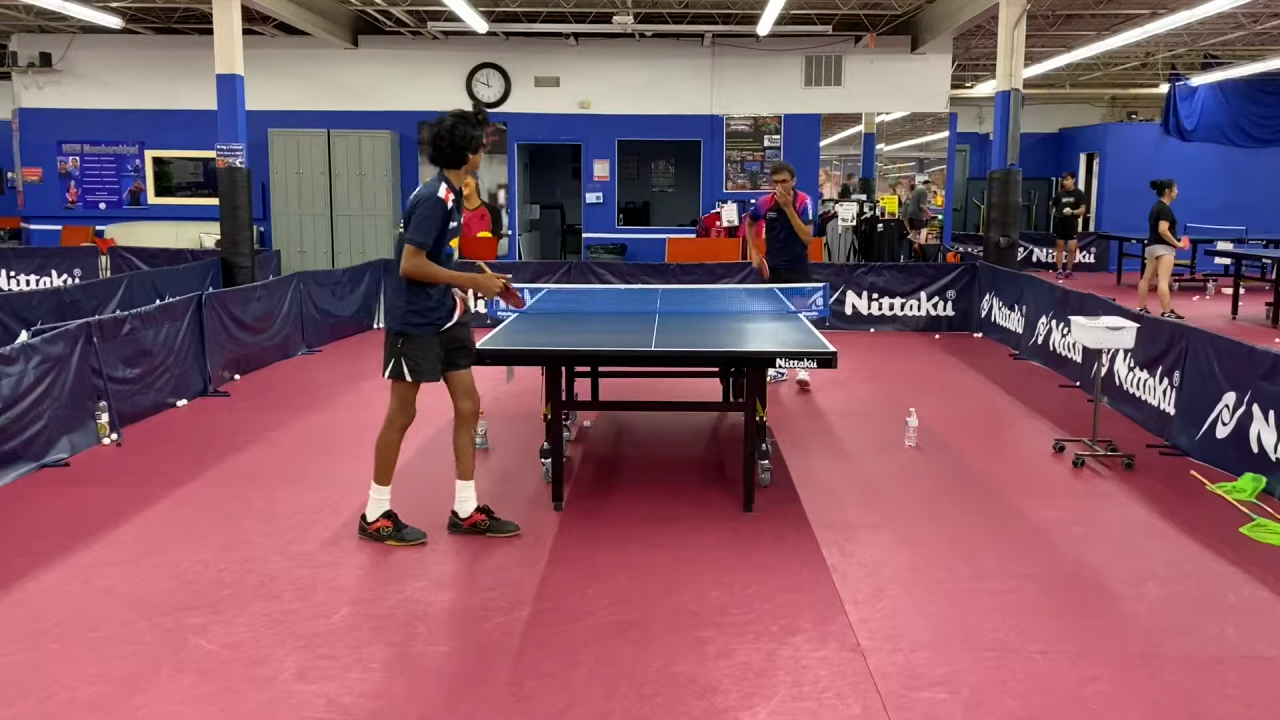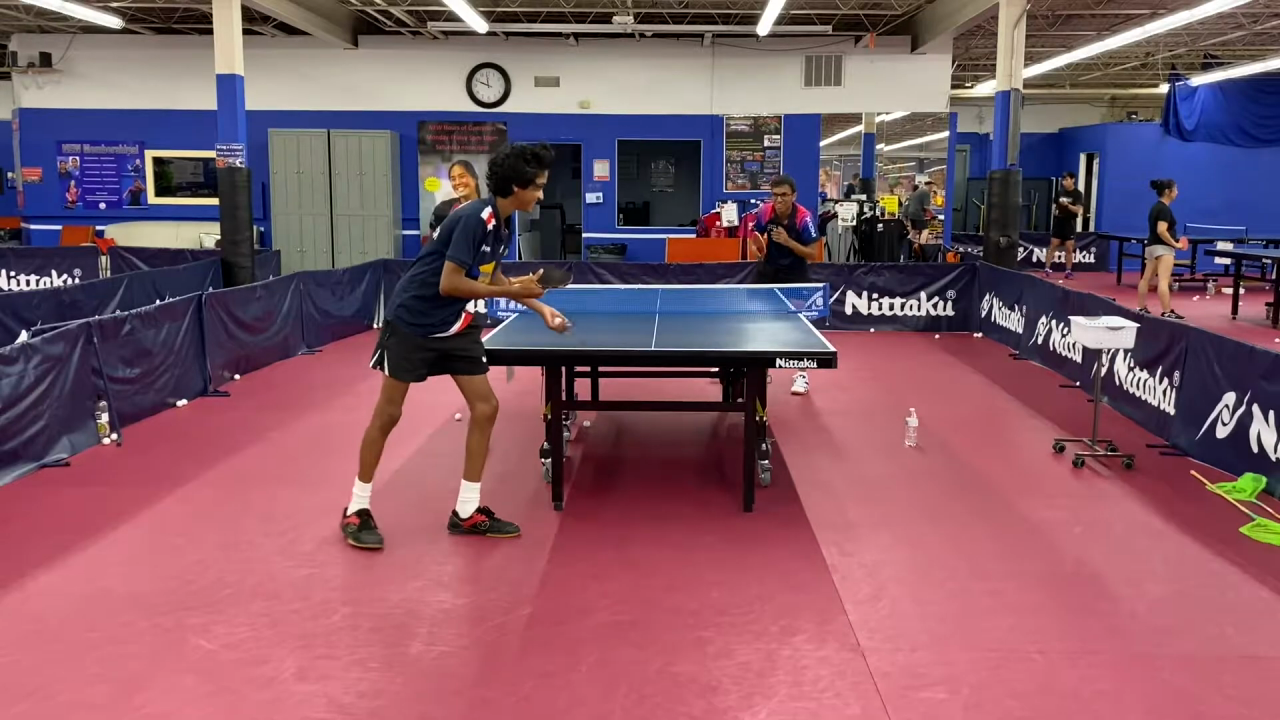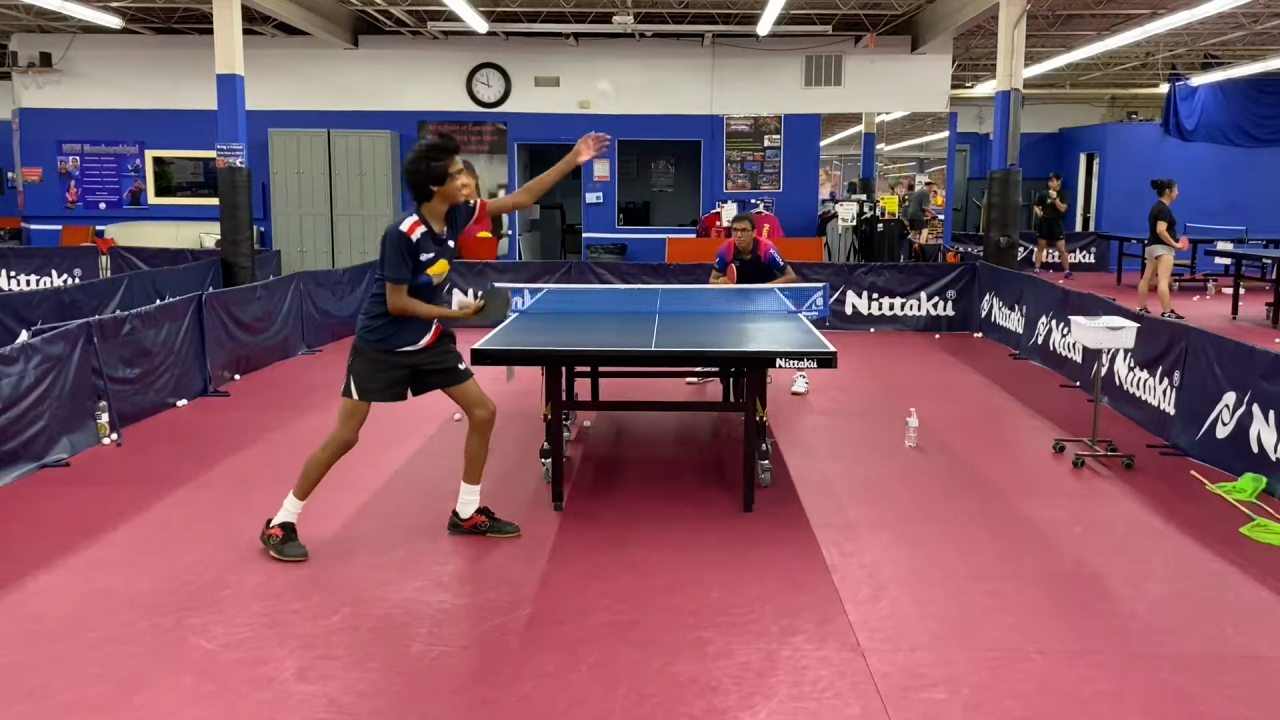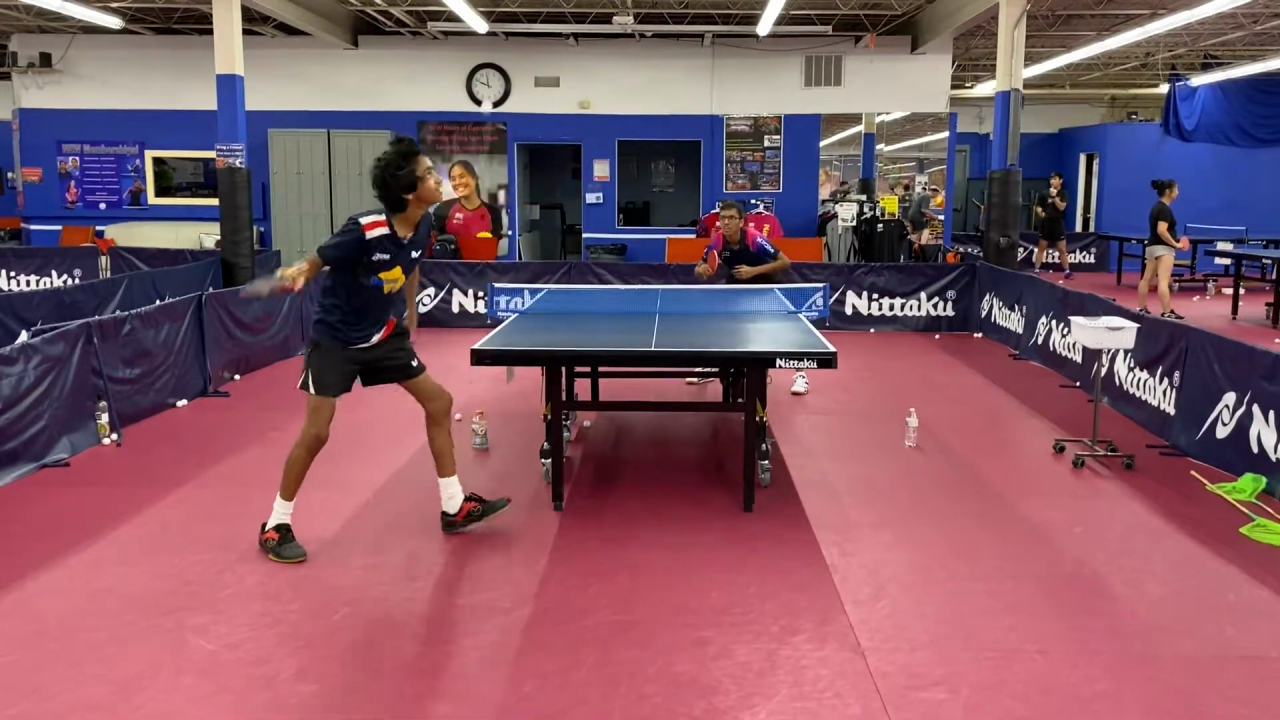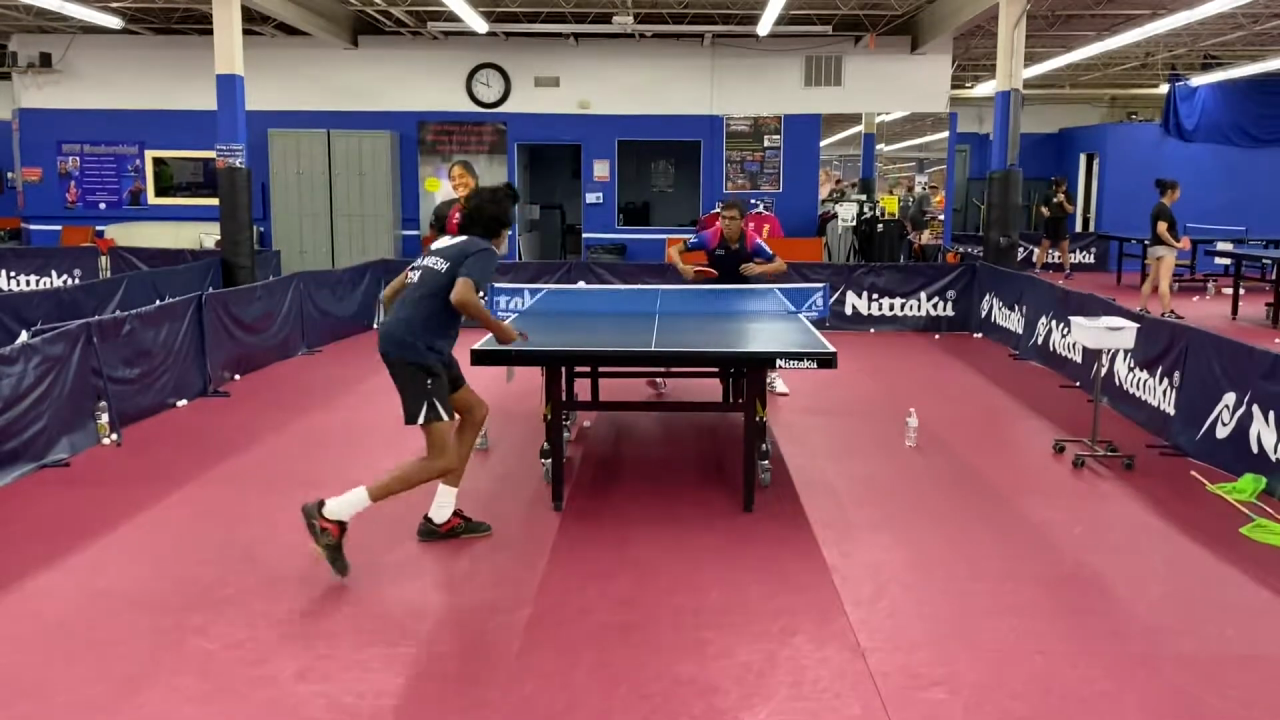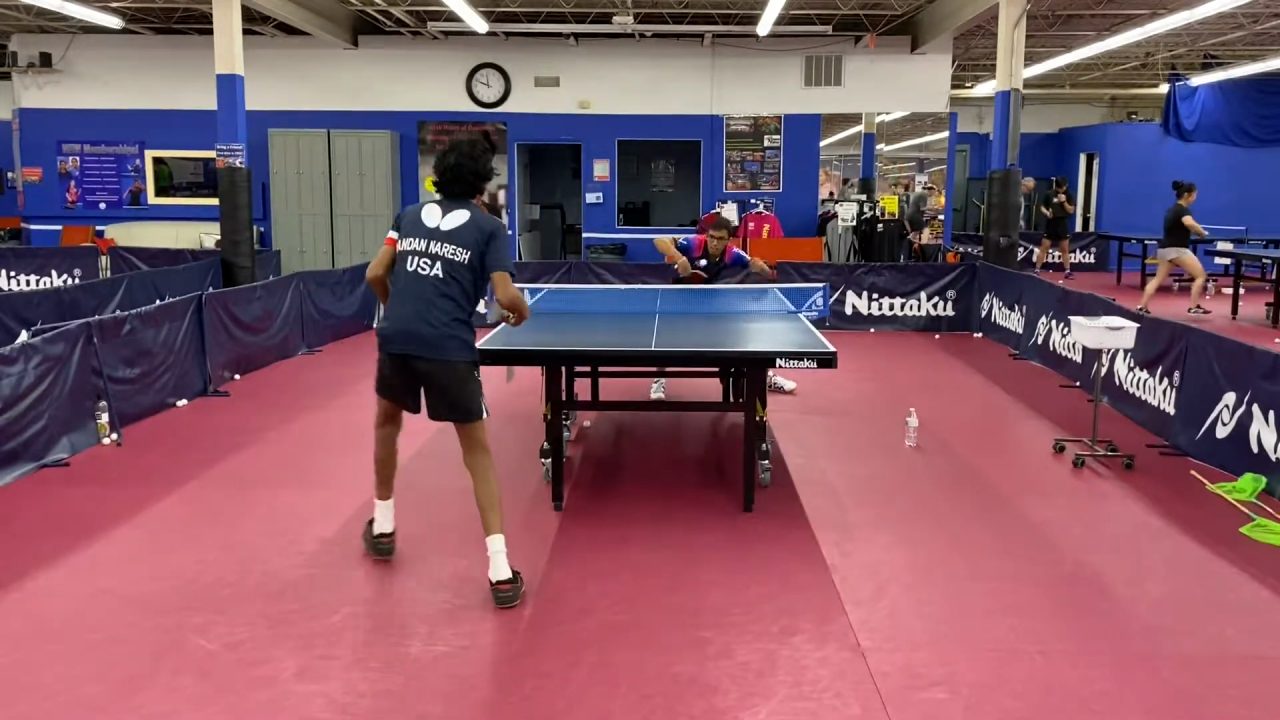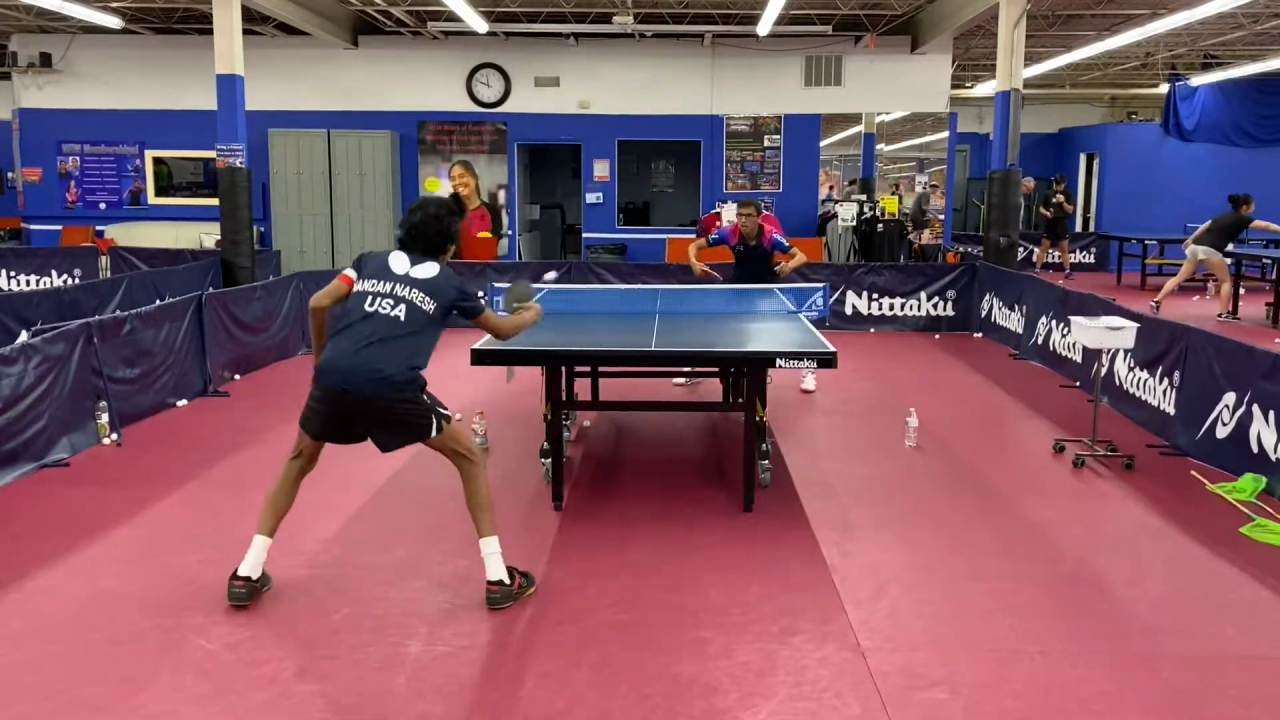
dt=0.5s
person 1, frame 1
left shoulder: (449, 194)
right shoulder: (433, 199)
right elbow: (410, 265)
left wrist: (468, 286)
right wrist: (471, 281)
left hip: (445, 319)
right hip: (415, 323)
left knee: (468, 406)
right knee: (402, 415)
left ankle: (466, 510)
right ankle: (375, 515)
person 1, frame 2
left shoulder: (502, 225)
right shoulder: (474, 220)
left elbow: (495, 278)
right elbow: (449, 285)
left wrist: (542, 309)
right wrist: (509, 291)
left hip: (455, 327)
right hip: (411, 323)
left knee: (485, 408)
right knee: (387, 415)
left ankle: (467, 511)
right ankle: (358, 509)
person 1, frame 3
left shoulder: (457, 214)
right shoulder: (402, 234)
left elbow: (518, 199)
right elbow: (395, 303)
left wrist: (571, 161)
right wrist: (452, 313)
left hip: (427, 340)
right hip: (379, 344)
left knee: (483, 413)
right knee: (345, 436)
left ankle: (467, 512)
right ankle: (281, 522)
person 1, frame 4
left shoulder: (424, 229)
right shoulder: (362, 229)
right elbow: (314, 264)
left wrist: (408, 312)
right wrist: (298, 272)
left hip: (383, 332)
right hip: (336, 335)
left knee: (439, 403)
right knee: (316, 434)
left ankle: (454, 506)
right ankle: (276, 525)
person 1, frame 5
left shoulder: (444, 245)
right shoulder: (484, 252)
left elbow: (389, 293)
right elbow: (459, 298)
right wrist: (498, 328)
left hip: (409, 343)
right hip: (415, 350)
left knee: (475, 412)
right knee: (443, 460)
left ankle: (441, 516)
right ankle: (333, 512)
person 1, frame 6
left shoulder: (410, 216)
right shoulder: (489, 228)
left elbow: (375, 275)
right elbow: (506, 297)
right wrist: (517, 314)
left hip: (396, 340)
right hip: (448, 347)
left knee: (387, 424)
right knee: (479, 455)
left ankle: (382, 528)
right ankle: (502, 573)
person 1, frame 7
left shoulder: (370, 261)
right shoulder: (449, 283)
left elbow: (317, 305)
right elbow: (503, 329)
left wrist: (321, 352)
right wrist: (531, 314)
left hip: (334, 375)
right hip: (391, 387)
left knee: (300, 459)
right knee: (469, 458)
left ankle: (248, 572)
right ankle: (498, 577)
person 2, frame 1
left shoulder: (804, 202)
right shoulder: (764, 203)
left elbow: (807, 237)
right elbow: (748, 223)
left wrist: (788, 208)
right wrist: (753, 252)
left hip: (797, 269)
right hip: (772, 268)
left ankle: (803, 367)
right ankle: (779, 366)
person 2, frame 2
left shoulder: (804, 218)
right shoulder: (763, 213)
left elbow: (814, 255)
right elbow: (754, 240)
left wrist: (789, 243)
right wrist: (757, 247)
left hip: (794, 273)
right hip: (768, 270)
left ankle: (801, 374)
person 2, frame 3
left shoulder: (767, 249)
right shoulder: (726, 250)
left elbow: (791, 277)
right elbow: (712, 282)
right wrist: (721, 282)
left ankle: (800, 375)
right ankle: (709, 366)
person 2, frame 4
left shoulder: (755, 239)
right shoulder: (716, 241)
left elbow: (785, 262)
right elbow: (699, 270)
left wrist: (754, 271)
right wrist: (703, 270)
left hip: (766, 285)
right hip: (736, 285)
left ankle: (800, 375)
right ankle: (709, 367)
person 2, frame 5
left shoulder: (752, 241)
right shoulder: (709, 236)
left elbow: (781, 266)
right elbow: (673, 250)
left wrist: (759, 269)
right wrist: (682, 267)
left ankle: (771, 377)
right ankle: (662, 376)
person 2, frame 6
left shoulder: (732, 253)
right shoulder: (693, 243)
left elbow: (765, 270)
right elbow: (660, 241)
left wrist: (761, 267)
right wrist: (679, 258)
left ankle: (767, 377)
right ankle: (660, 380)
person 2, frame 7
left shoulder: (771, 235)
right shoulder: (729, 232)
left elbow: (800, 257)
right elbow: (695, 245)
left wrist: (790, 265)
right wrist: (693, 262)
left hip: (768, 286)
right hip: (739, 285)
left ankle: (807, 372)
